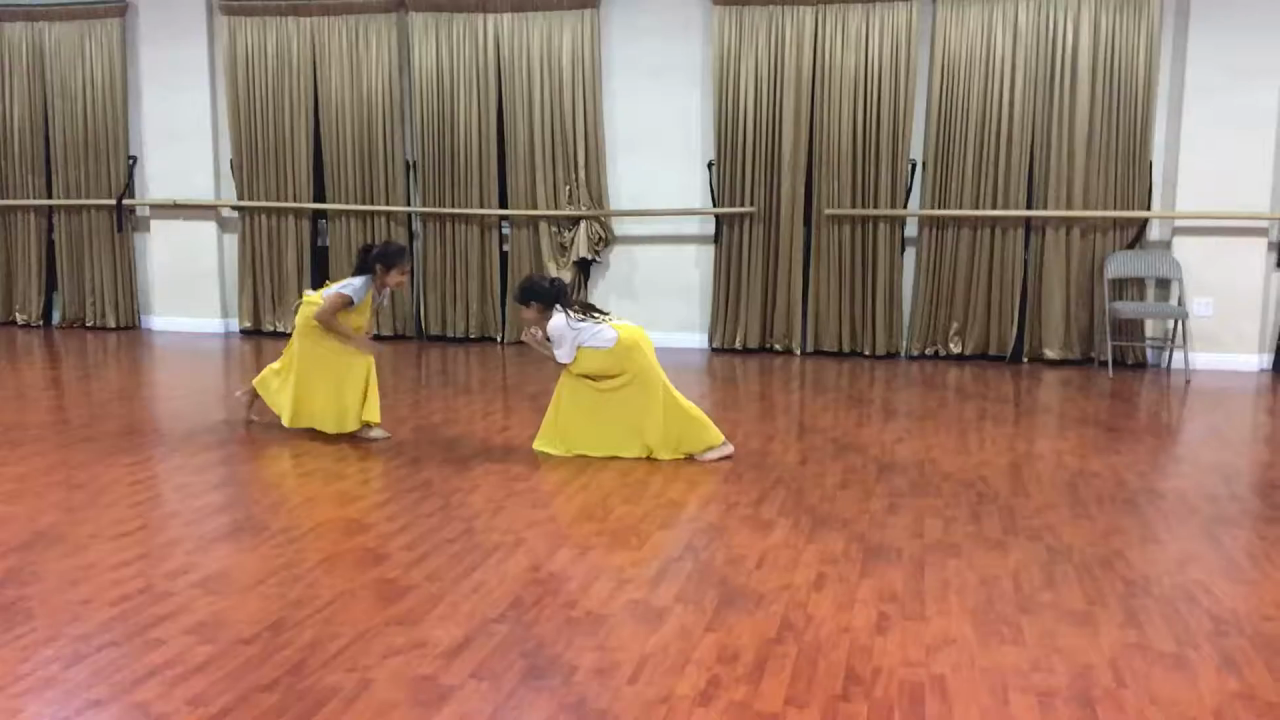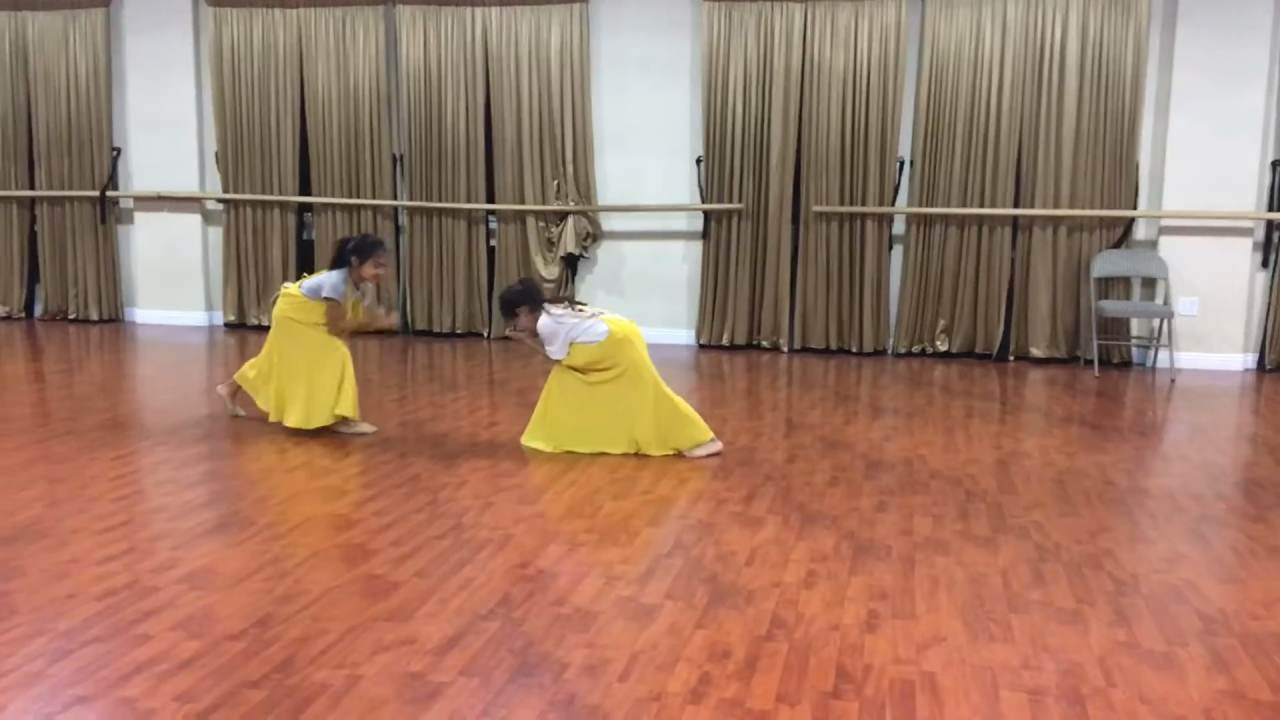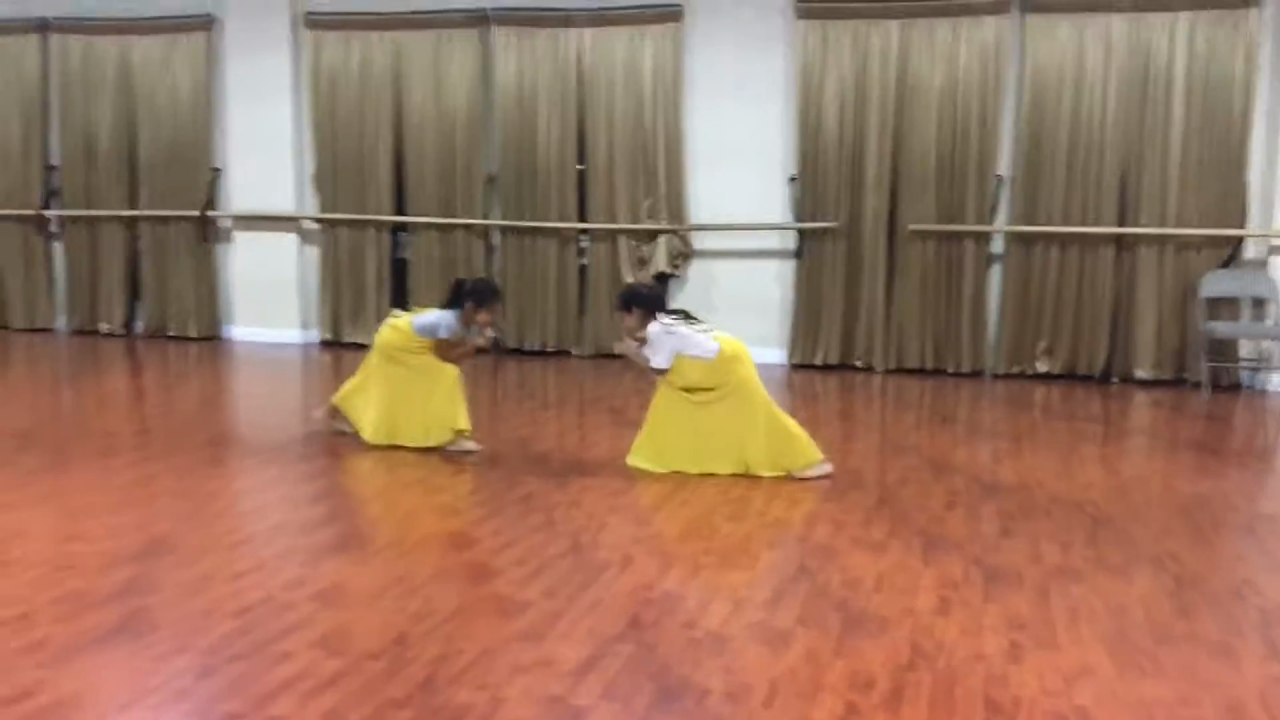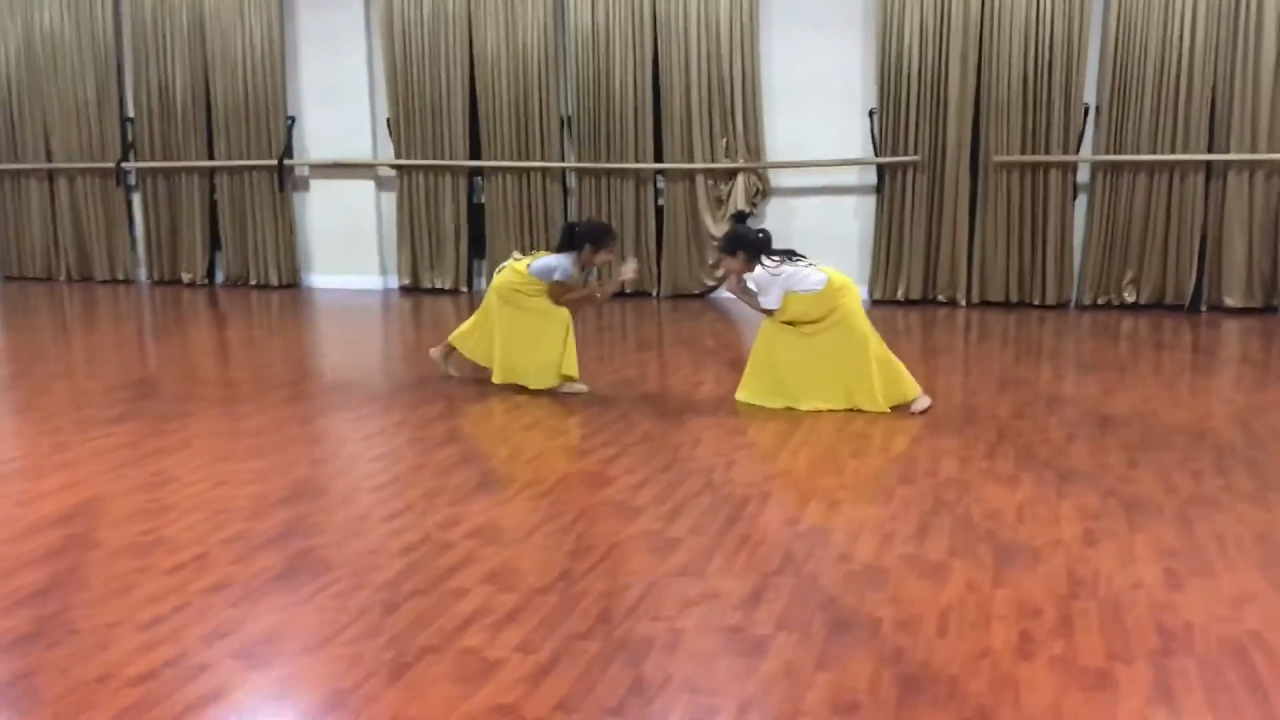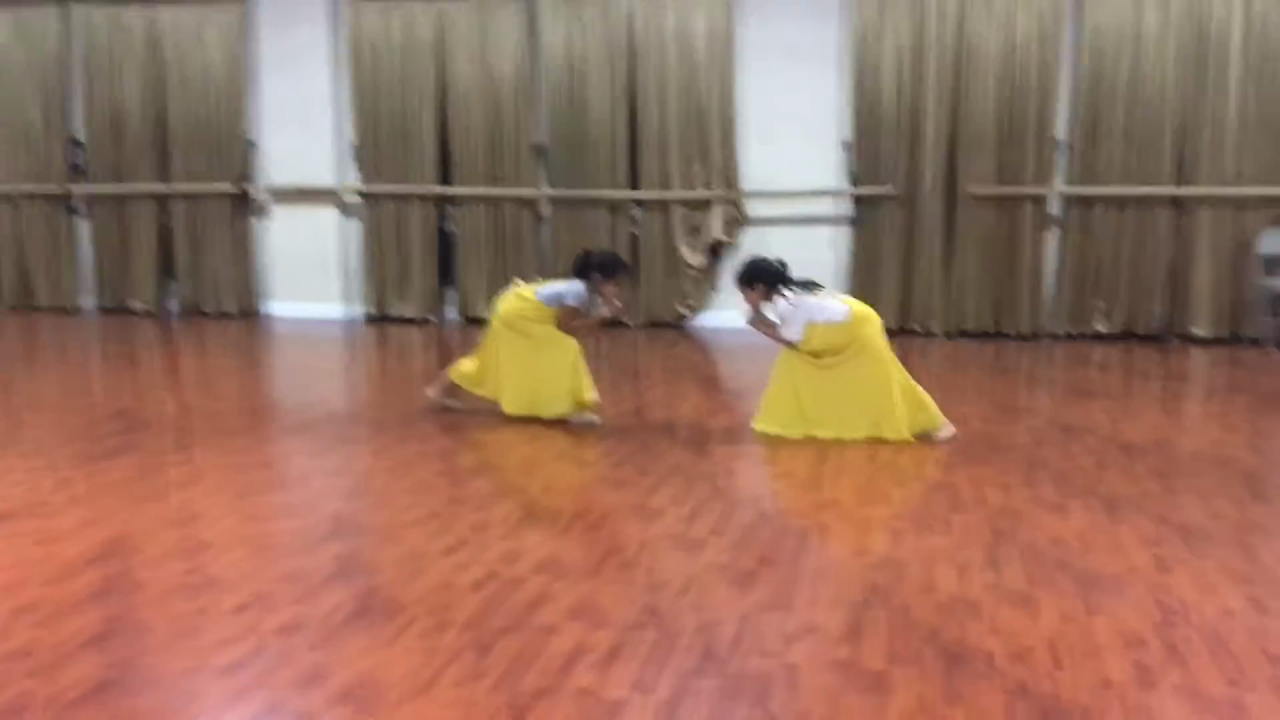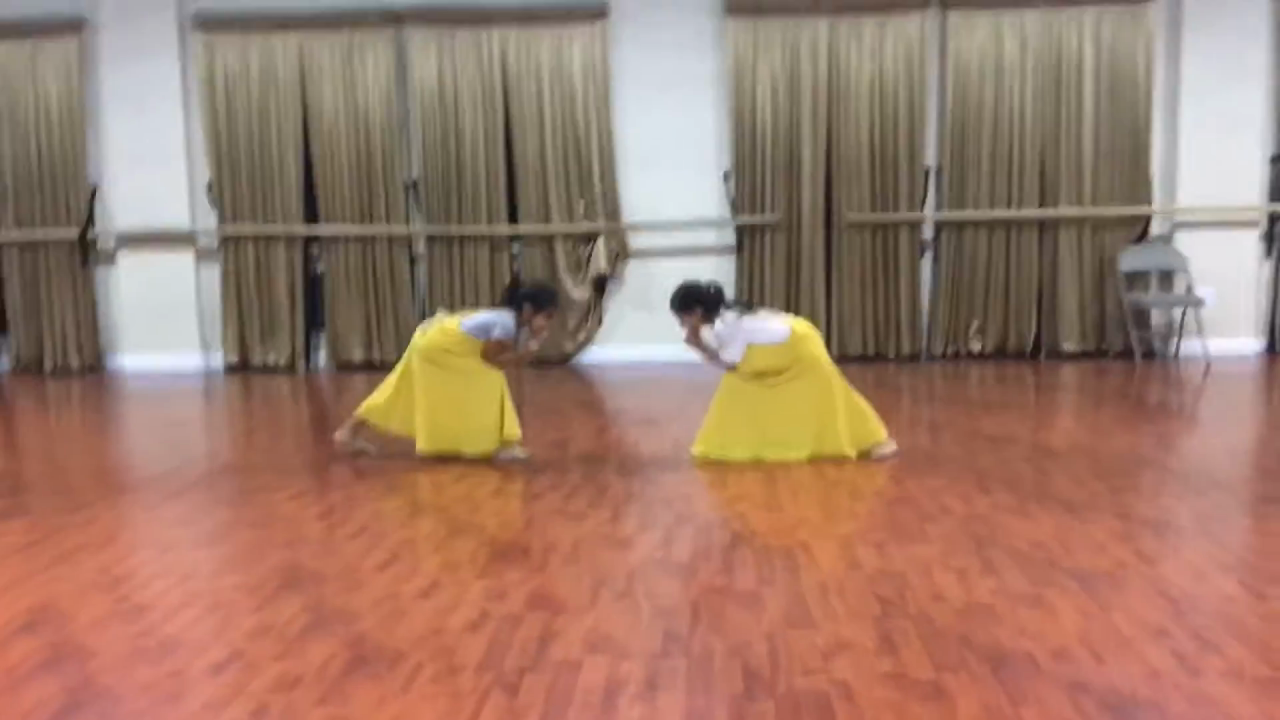
dt=0.7s
person 1, frame 1
left shoulder: (556, 325)
right shoulder: (563, 314)
left elbow: (565, 361)
right elbow: (568, 351)
left wrist: (535, 344)
right wrist: (542, 341)
left hip: (627, 349)
right hip: (620, 345)
left knee: (658, 398)
right knee: (573, 382)
left ankle: (713, 443)
right ankle: (572, 438)
person 1, frame 2
left shoulder: (545, 323)
right shoulder: (551, 311)
left elbow: (558, 356)
right elbow: (561, 346)
left wrist: (527, 339)
right wrist: (531, 337)
left hip: (618, 342)
right hip: (611, 339)
left knee: (649, 395)
right knee: (564, 377)
left ankle: (702, 440)
right ankle: (566, 433)
person 1, frame 3
left shoulder: (656, 330)
right shoulder: (664, 322)
left elbow: (660, 369)
left wrist: (632, 353)
right wrist: (638, 345)
left hip: (727, 363)
right hip: (719, 360)
left knee: (758, 413)
right knee: (670, 395)
left ankle: (809, 462)
person 1, frame 4
left shoulder: (762, 273)
right shoulder: (768, 263)
left elbow: (770, 310)
right elbow: (771, 303)
left wrist: (739, 292)
right wrist: (742, 287)
left hip: (835, 297)
right hip: (820, 298)
left knee: (863, 348)
right knee: (774, 331)
left ankle: (913, 397)
person 1, frame 5
left shoulder: (784, 304)
right shoulder: (788, 293)
left elbow: (792, 341)
right elbow: (794, 333)
left wrist: (760, 325)
right wrist: (763, 321)
left hip: (857, 326)
right hip: (842, 330)
left knee: (885, 377)
right knee: (793, 360)
left ankle: (936, 424)
person 1, frame 6
left shoulder: (723, 327)
right shoulder: (724, 317)
left elbow: (731, 364)
right elbow: (729, 357)
left wrist: (698, 344)
right wrist: (701, 343)
left hip: (798, 344)
right hip: (783, 348)
left knee: (829, 394)
right knee: (736, 383)
left ankle: (877, 441)
person 2, frame 1
left shoulder: (382, 290)
right shoulder: (359, 287)
left elbow: (363, 319)
right elbow: (322, 315)
left wrist: (363, 337)
right wrist: (354, 337)
left hip: (329, 327)
right hip: (314, 324)
left knee: (296, 367)
right knee: (359, 363)
left ankle: (251, 394)
right ankle: (360, 425)
person 2, frame 2
left shoulder: (363, 285)
right shoulder: (336, 282)
left elbow: (356, 320)
right elbow: (337, 327)
left wrist: (380, 321)
right wrist: (370, 320)
left hip: (305, 317)
right hip: (293, 314)
left knee: (275, 361)
right knee: (335, 356)
left ankle: (230, 388)
right ankle: (341, 419)
person 2, frame 3
left shoulder: (469, 324)
right shoulder: (450, 323)
left elbow: (455, 354)
right elbow: (446, 357)
left wrist: (479, 343)
right wrist: (474, 345)
left hip: (396, 341)
right hip: (397, 343)
left knee: (372, 383)
right knee: (445, 376)
left ankle: (334, 412)
right ankle: (449, 436)
person 2, frame 4
left shoulder: (584, 265)
right shoulder: (566, 266)
left elbow: (595, 297)
right elbow: (557, 299)
left wrist: (620, 280)
right wrist: (587, 291)
left hip: (511, 283)
right hip: (511, 286)
left knee: (485, 326)
right knee: (557, 319)
left ankle: (443, 352)
right ankle: (559, 379)
person 2, frame 5
left shoulder: (591, 294)
right shoulder: (578, 292)
left elbow: (581, 322)
right elbow: (566, 327)
left wrist: (603, 314)
right wrist: (599, 316)
left hip: (514, 310)
right hip: (517, 314)
left knee: (486, 358)
right knee: (564, 349)
left ankle: (442, 389)
right ankle: (570, 408)
person 2, frame 6
left shoulder: (516, 324)
right shoulder: (506, 323)
left elbow: (502, 357)
right elbow: (490, 361)
left wrist: (527, 349)
right wrist: (526, 351)
left hip: (432, 342)
right hip: (438, 346)
left knee: (399, 392)
right knee: (488, 383)
left ankle: (350, 431)
right ankle: (495, 445)
